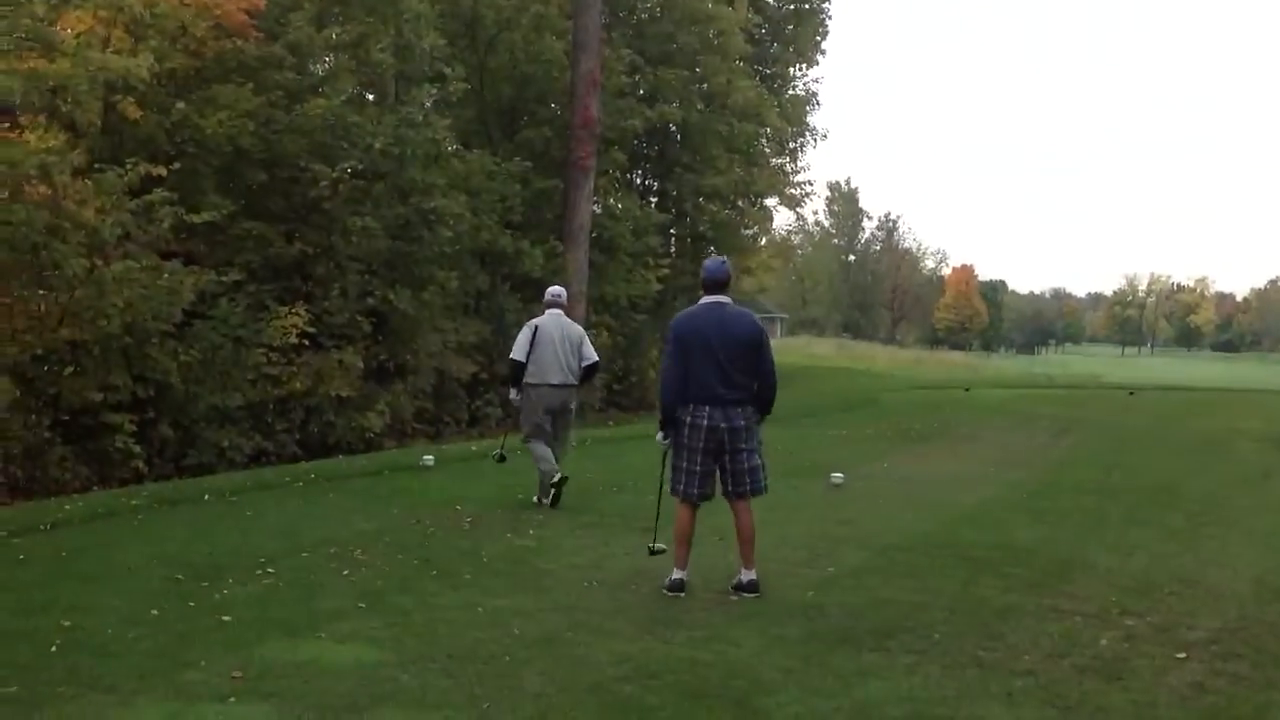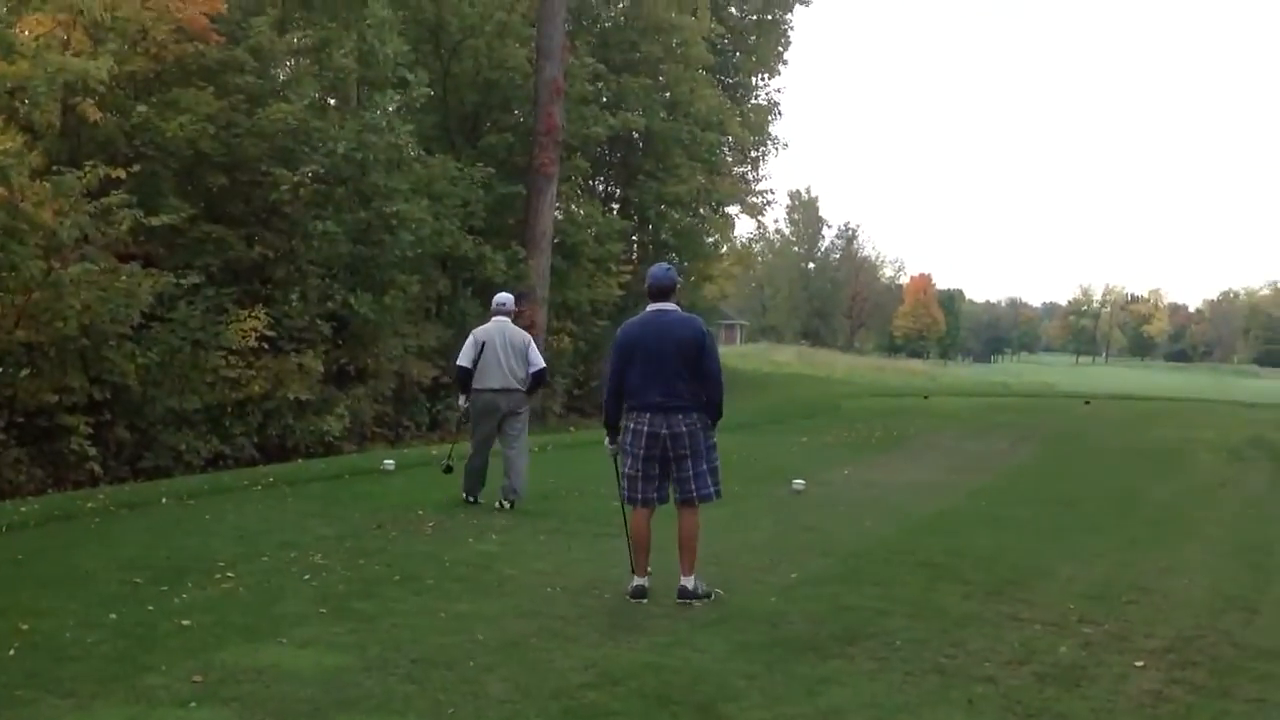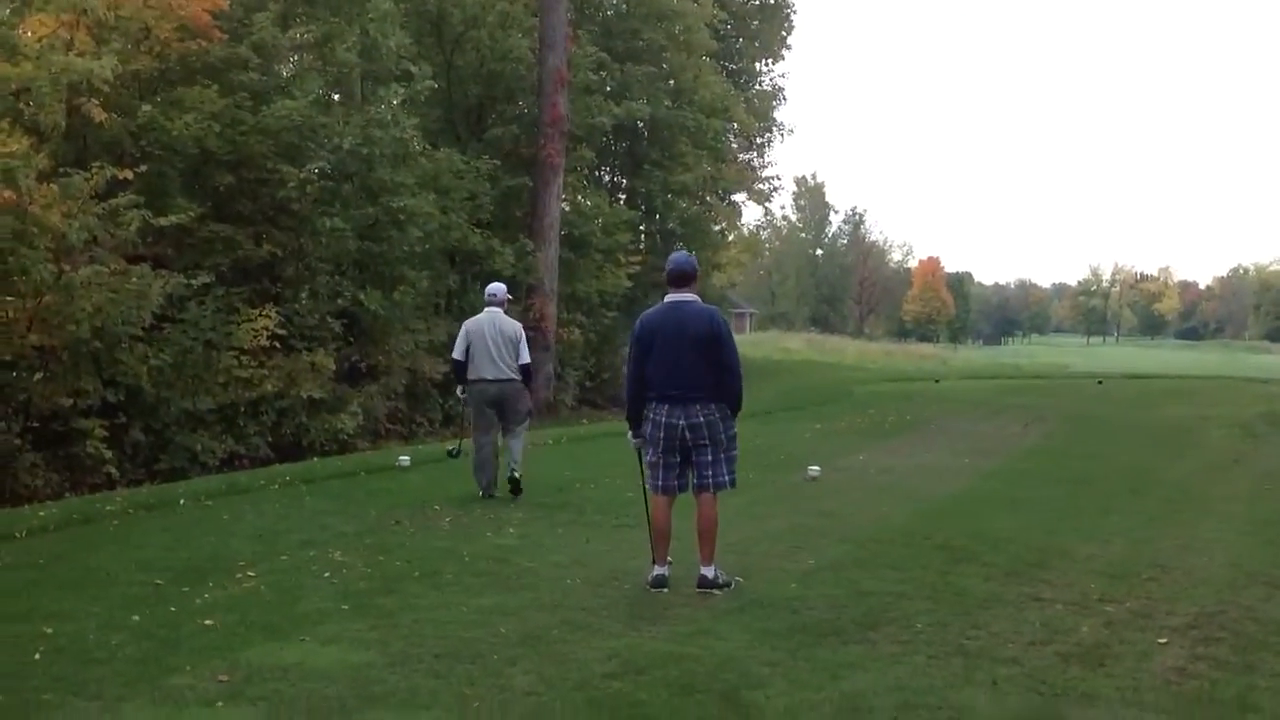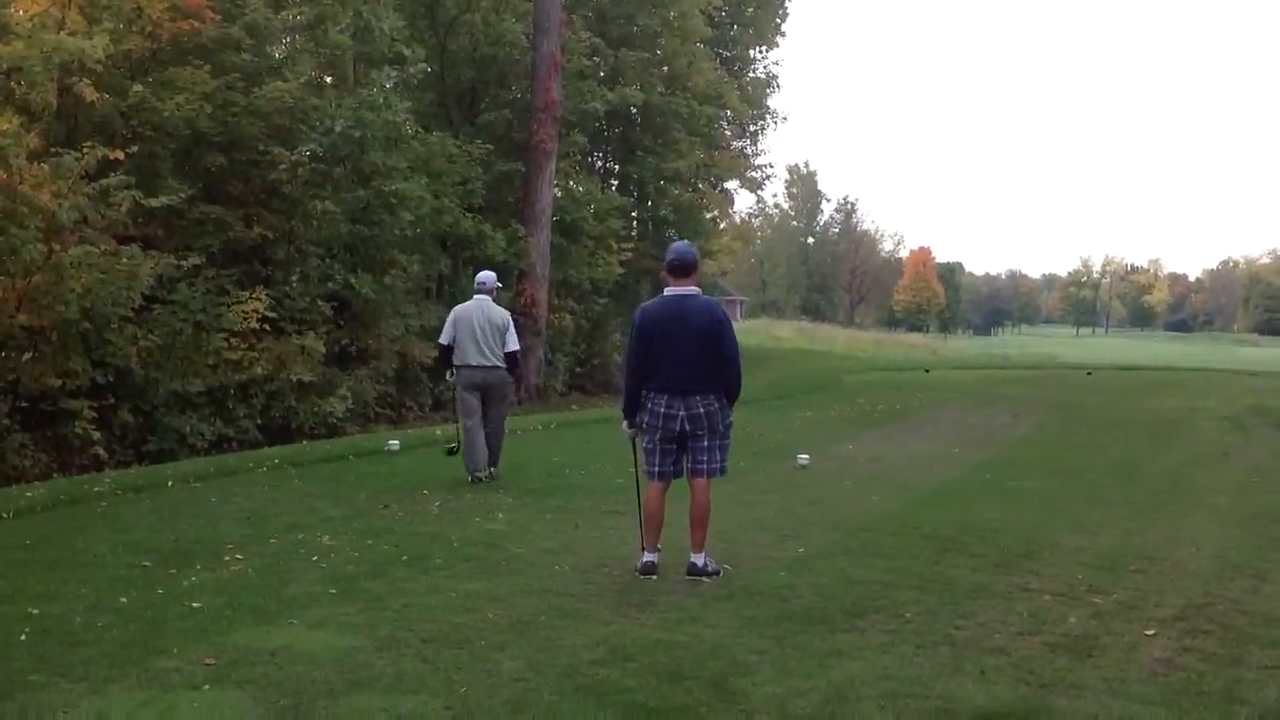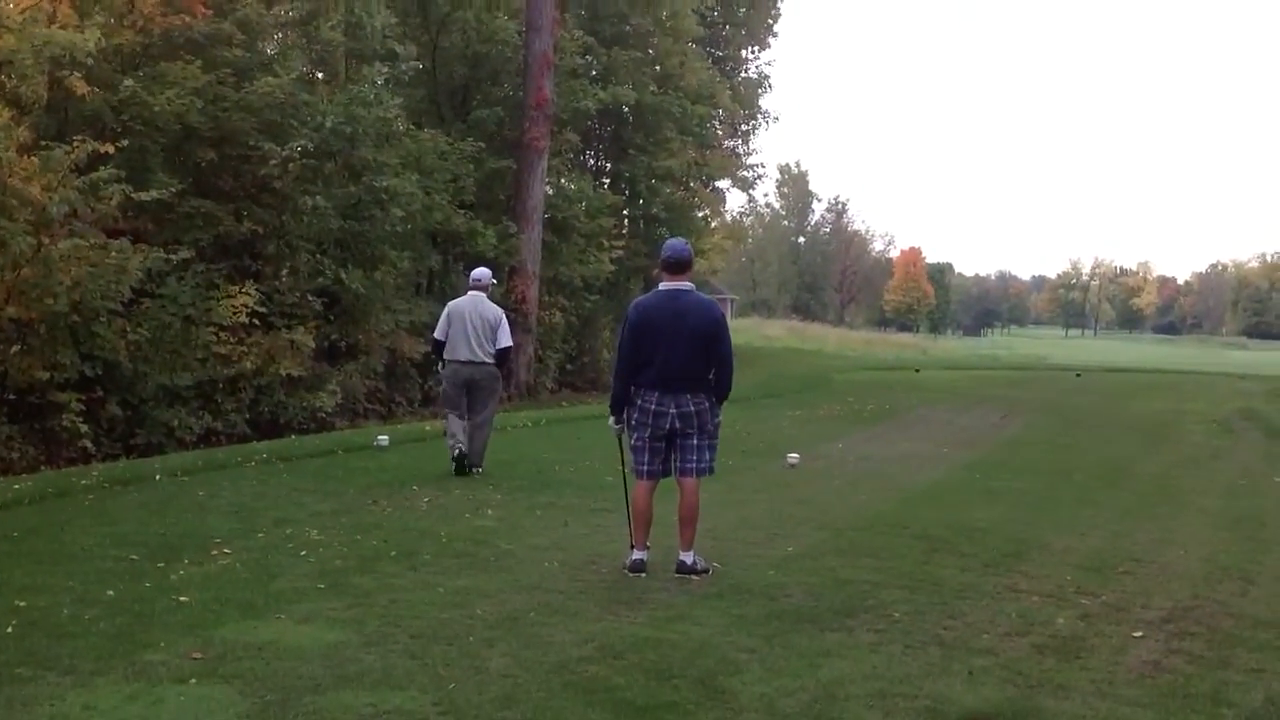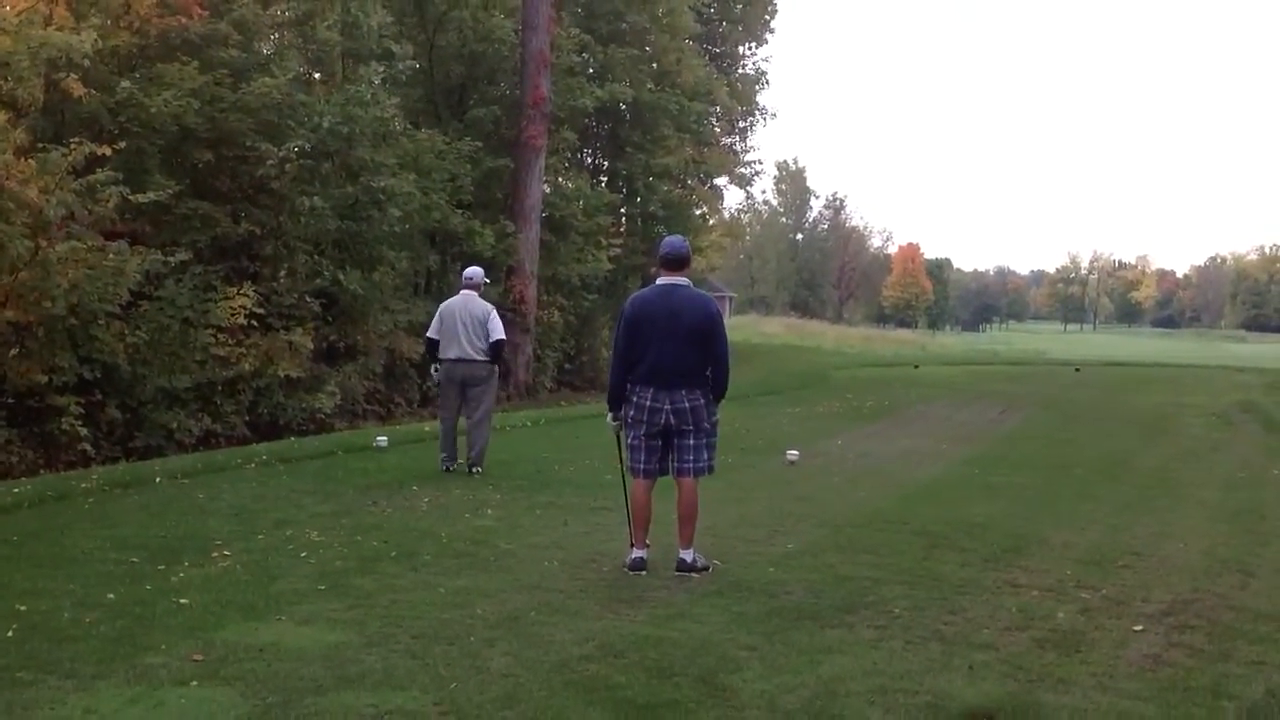
dt=0.4s
person 1, frame 1
left shoulder: (683, 322)
right shoulder: (749, 322)
left elbow: (671, 378)
right elbow: (767, 377)
left wrist: (666, 423)
right wrist: (759, 414)
left hip: (696, 416)
right hip: (738, 417)
left knee: (687, 500)
right knee: (741, 500)
left ankle: (678, 574)
right ankle: (749, 575)
person 1, frame 2
left shoulder: (629, 331)
right shoulder: (695, 327)
left elbow: (615, 384)
right elbow: (713, 380)
left wrist: (612, 429)
right wrist: (711, 420)
left hip: (642, 423)
right hip: (687, 422)
left knee: (642, 505)
right knee: (689, 504)
left ankle: (639, 581)
right ankle: (688, 582)
person 1, frame 3
left shoulder: (647, 321)
right shoulder: (712, 317)
left elbow: (635, 376)
right elbow: (731, 371)
left wrist: (635, 422)
right wrist: (731, 412)
left hip: (661, 415)
right hip: (706, 413)
left knee: (662, 495)
right knee: (706, 494)
left ankle: (659, 570)
right ankle: (708, 571)
person 1, frame 4
left shoulder: (647, 312)
right shoulder: (713, 310)
left elbow: (634, 368)
right elbow: (730, 364)
left wrist: (630, 413)
right wrist: (728, 402)
left hip: (659, 404)
right hip: (704, 404)
left knee: (656, 482)
right knee: (700, 483)
left ankle: (649, 557)
right ankle: (698, 559)
person 1, frame 5
left shoulder: (641, 307)
right shoulder: (710, 309)
left elbow: (625, 364)
right elbow: (724, 363)
left wrist: (617, 408)
right wrist: (716, 400)
left hip: (648, 402)
right hip: (694, 403)
left knee: (644, 480)
right knee: (689, 481)
left ankle: (638, 555)
right ankle: (687, 558)
person 1, frame 6
left shoulder: (636, 303)
right shoulder: (705, 305)
left elbow: (621, 358)
right elbow: (720, 360)
left wrist: (615, 405)
right wrist: (715, 398)
left hip: (644, 399)
right hip: (691, 400)
left knee: (642, 479)
right knee: (687, 479)
left ankle: (638, 553)
right ankle: (686, 556)
person 2, frame 1
left shoulder: (533, 326)
right shoulder: (577, 330)
left elbow: (517, 361)
right elbow: (593, 364)
left wrist: (514, 387)
right wrist: (575, 382)
left hip: (537, 391)
right hip: (566, 393)
left knee: (536, 438)
right knee: (557, 443)
left ankle: (553, 476)
right ankle: (547, 493)
person 2, frame 2
left shoulder: (478, 333)
right shoulder: (523, 336)
left elbow: (463, 367)
right elbow: (540, 371)
left wrist: (463, 394)
right wrist: (527, 392)
left hip: (484, 397)
right hip: (515, 398)
left knee: (480, 447)
right knee: (515, 448)
left ankle: (472, 492)
right ankle: (510, 497)
person 2, frame 3
left shoulder: (469, 325)
right shoulder: (515, 327)
left elbow: (458, 360)
right elbow: (525, 365)
left wrist: (461, 384)
right wrist: (525, 387)
left hip: (480, 388)
right hip: (511, 387)
left knee: (484, 438)
right knee: (515, 431)
left ankle: (487, 488)
right ankle: (515, 469)
person 2, frame 4
left shoulder: (458, 312)
right shoulder: (503, 315)
left elbow: (445, 345)
right elbow: (512, 352)
left wrist: (449, 368)
right wrist: (511, 375)
left hip: (467, 374)
right hip: (497, 375)
left knee: (472, 423)
right knee: (494, 423)
left ankle: (476, 471)
right ankle: (490, 467)
person 2, frame 5
left shoulder: (452, 307)
right shoulder: (496, 312)
left elbow: (438, 340)
right elbow: (504, 348)
left wrist: (443, 360)
right wrist: (497, 368)
left hip: (455, 369)
right hip: (485, 371)
left knee: (454, 412)
right knee: (480, 418)
left ankle: (458, 447)
right ankle: (475, 463)
person 2, frame 6
left shoulder: (445, 307)
right shoulder: (487, 309)
left elbow: (432, 339)
right elbow: (498, 342)
left wrist: (434, 362)
right wrist: (494, 363)
left hip: (450, 367)
right hip: (480, 368)
left knee: (448, 416)
right knee: (478, 418)
left ankle: (447, 461)
right ankle: (475, 464)
